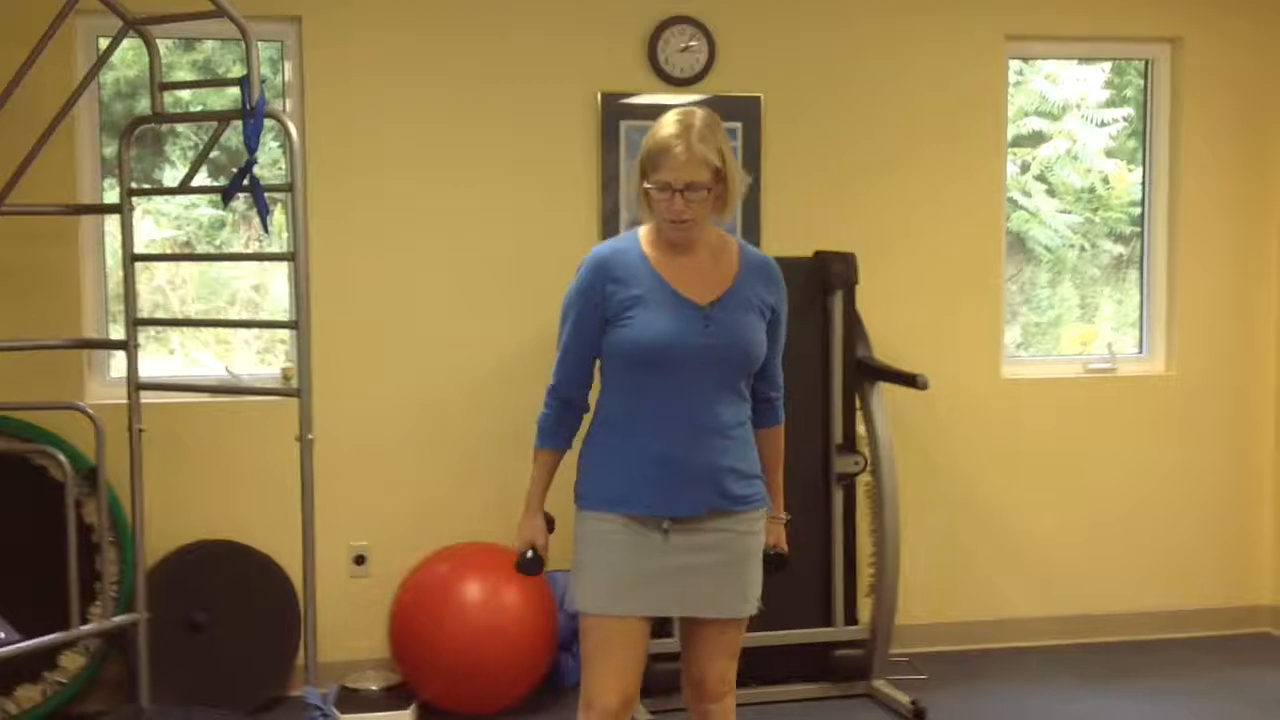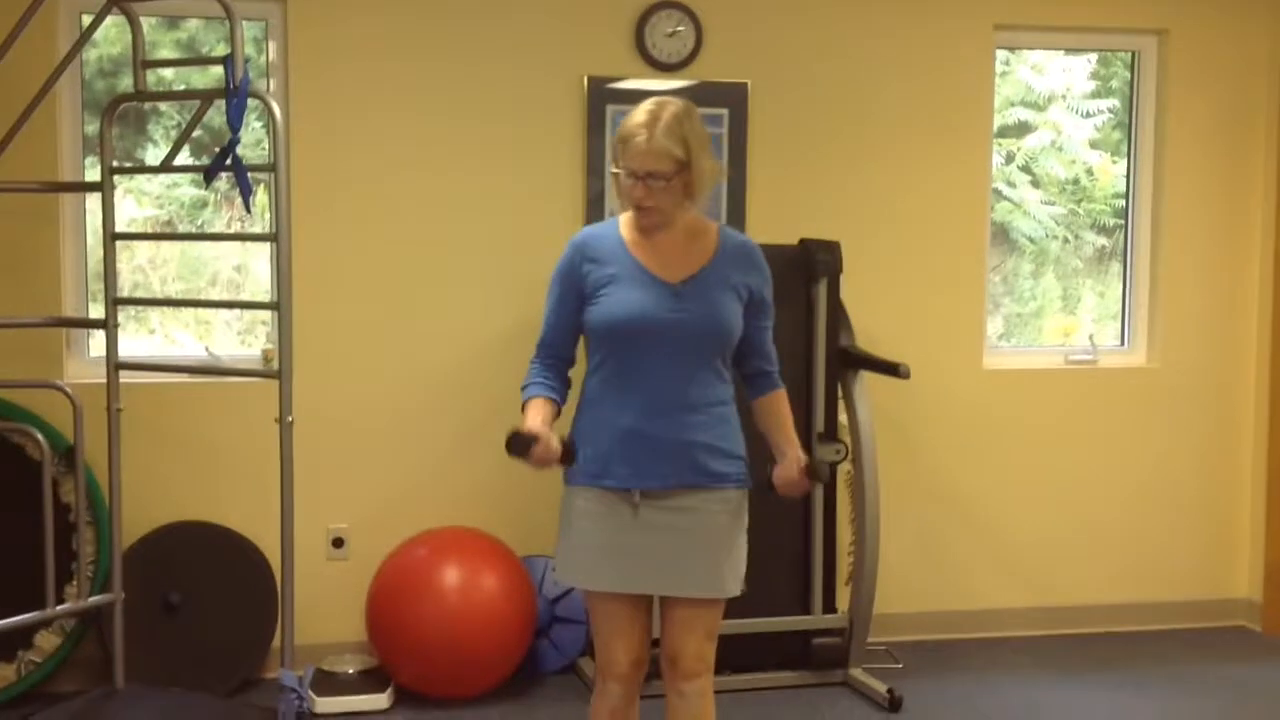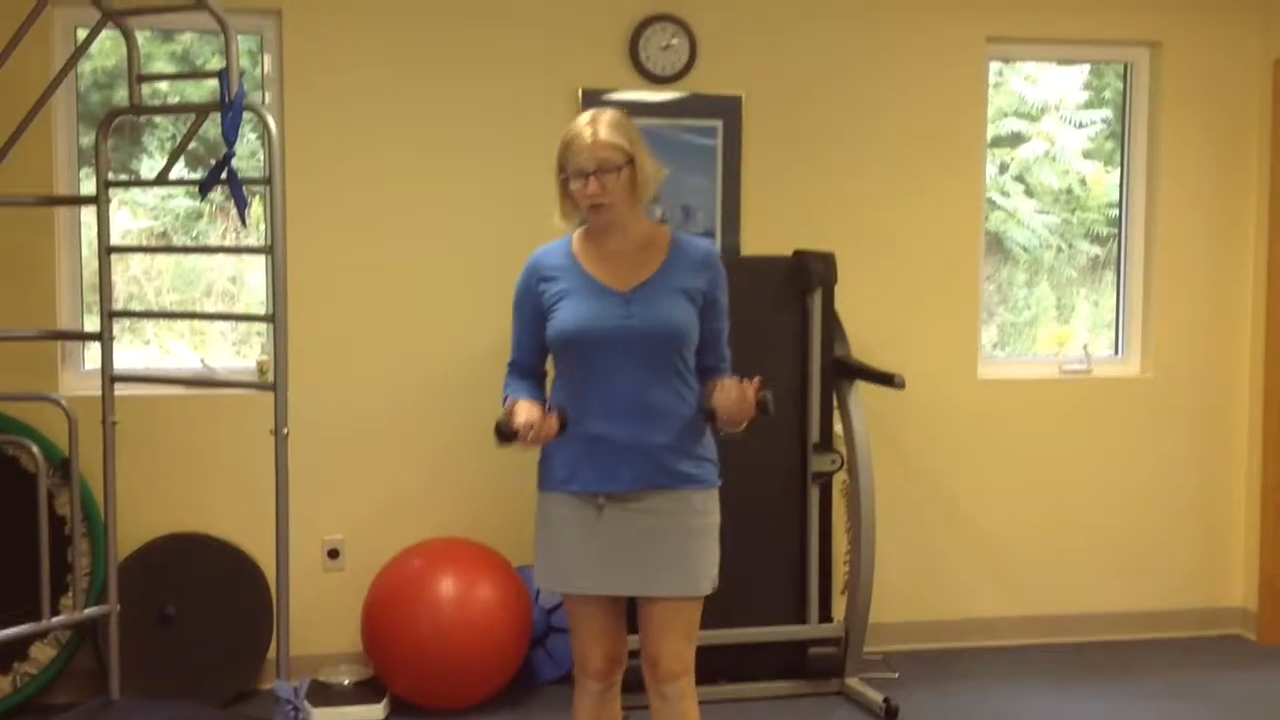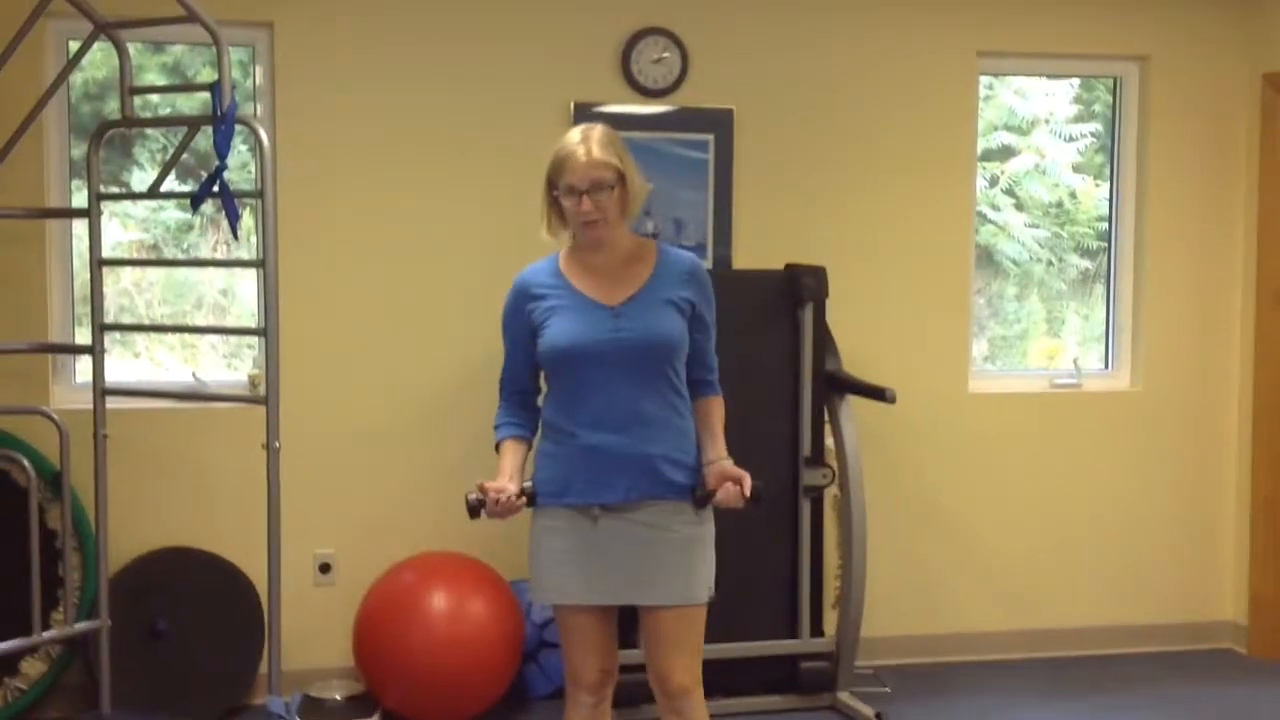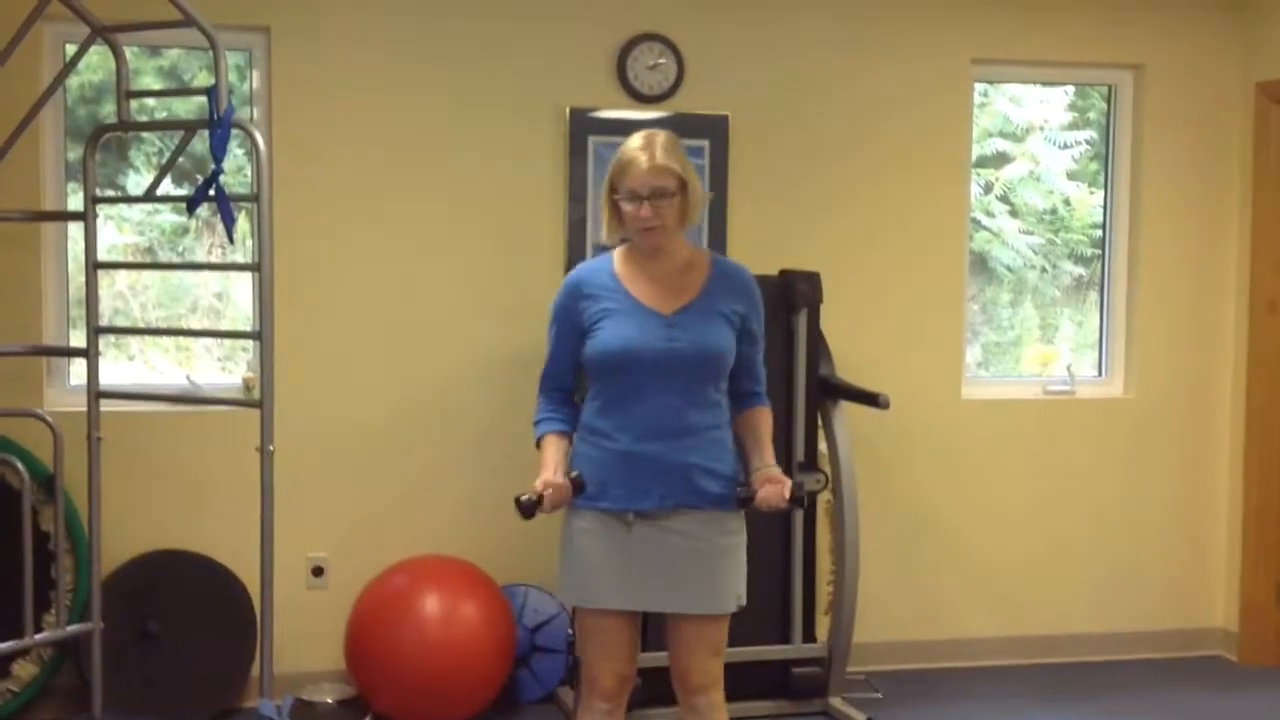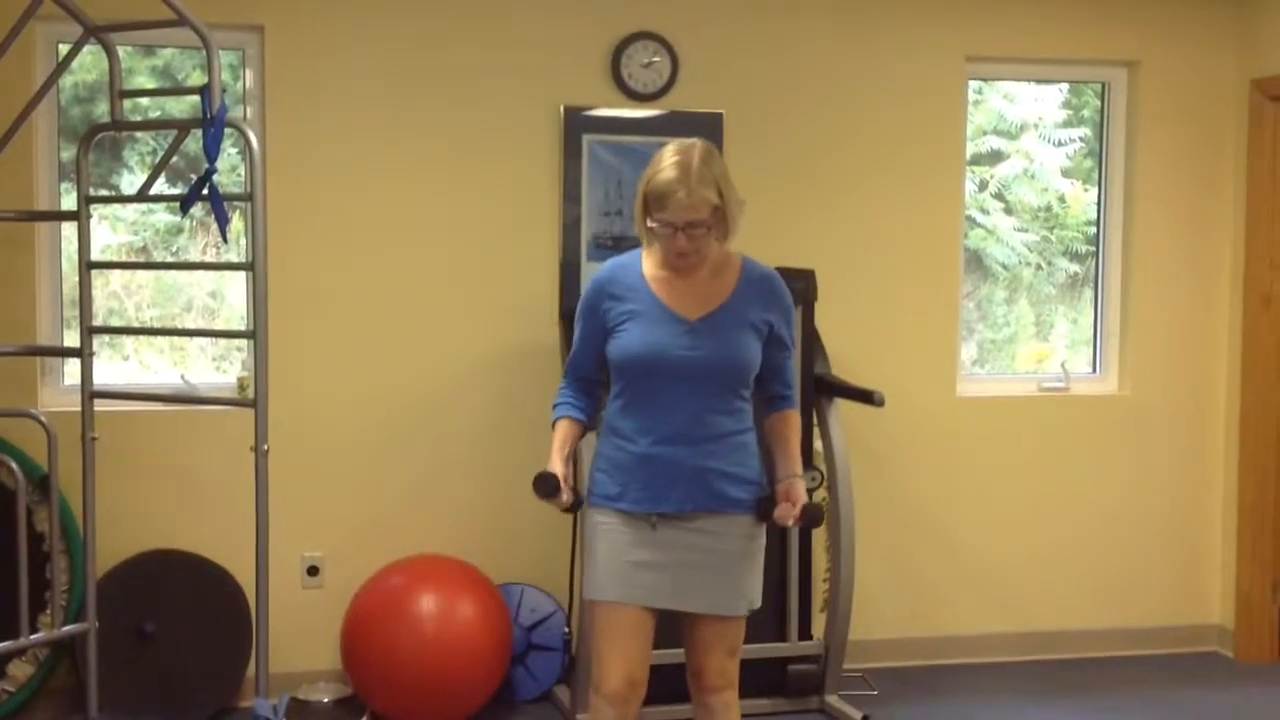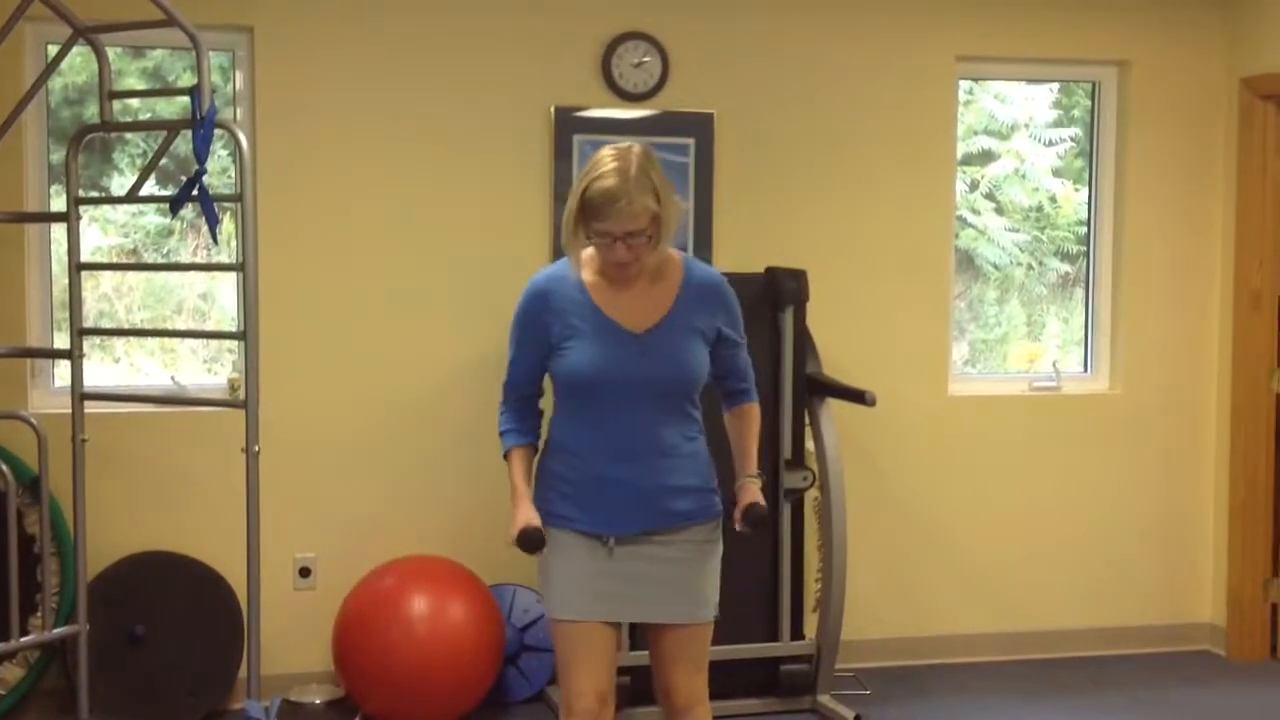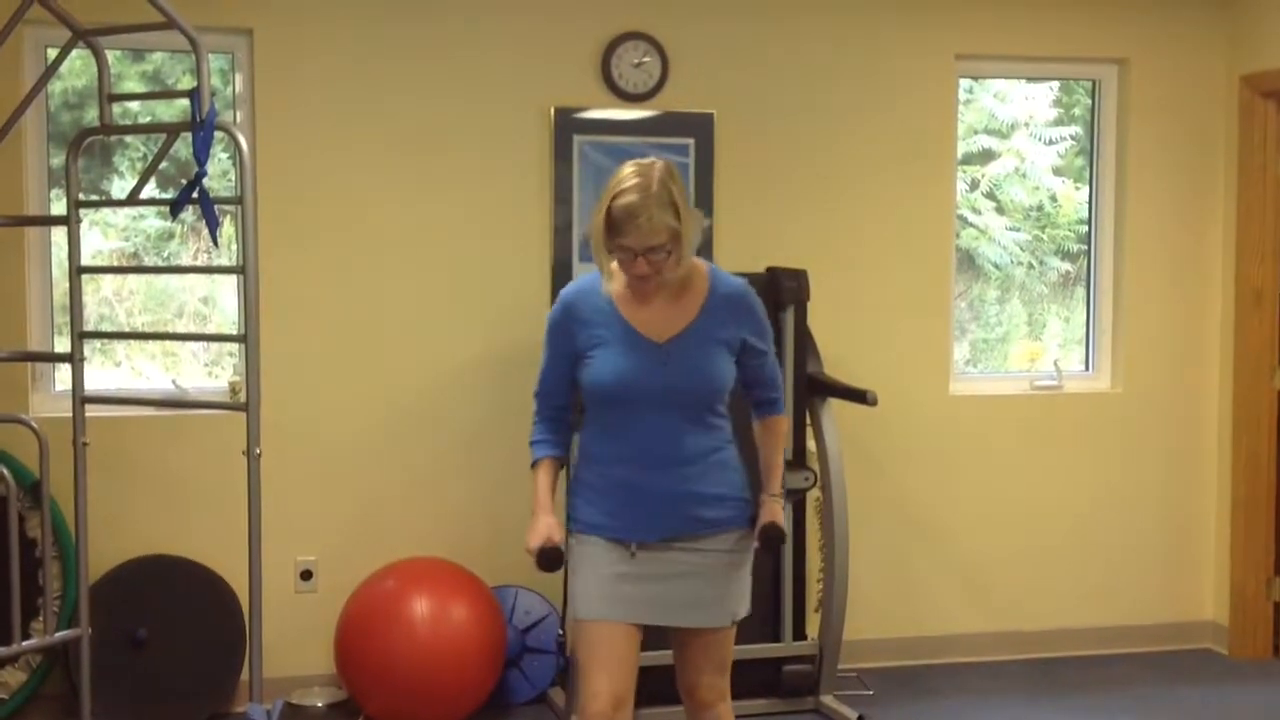
dt=0.5s
person 1, frame 1
left shoulder: (761, 276)
right shoulder: (608, 269)
left elbow: (767, 402)
right elbow: (566, 395)
left wrist: (775, 508)
right wrist: (533, 506)
left hip: (725, 515)
right hip: (622, 515)
person 1, frame 2
left shoulder: (741, 260)
right shoulder: (589, 251)
left elbow: (759, 371)
right elbow: (550, 360)
left wrist: (787, 452)
right wrist: (539, 422)
left hip: (706, 489)
right hip: (607, 487)
left knee: (689, 670)
right knee: (619, 670)
person 1, frame 3
left shoulder: (697, 262)
right shoulder: (545, 269)
left elbow: (714, 368)
right elbow: (523, 371)
left wrist: (729, 405)
right wrist: (526, 411)
left hip: (676, 489)
right hip: (579, 492)
right knee: (596, 669)
person 1, frame 4
left shoulder: (684, 274)
right shoulder: (533, 288)
left elbow: (703, 382)
right elbow: (517, 400)
left wrist: (716, 458)
right wrist: (509, 476)
left hip: (669, 501)
right hip: (571, 507)
person 1, frame 5
left shoulder: (734, 287)
right shoulder: (585, 287)
left elbow: (748, 394)
right elbow: (556, 395)
left wrist: (763, 464)
right wrist: (552, 468)
left hip: (704, 509)
right hip: (605, 509)
person 1, frame 6
left shoulder: (763, 291)
right shoulder: (611, 284)
left elbow: (779, 396)
right elbow: (580, 385)
left wrist: (790, 474)
right wrist: (559, 456)
left hip: (725, 511)
right hip: (625, 509)
person 1, frame 7
left shoulder: (707, 292)
right shoulder: (549, 294)
left elbow: (738, 389)
right elbow: (518, 403)
left wrist: (748, 477)
right wrist: (522, 496)
left hip: (681, 525)
right hip: (580, 527)
person 1, frame 8
left shoulder: (734, 302)
right shoulder: (578, 305)
left elbow: (769, 400)
right elbow: (552, 415)
left wrist: (773, 492)
right wrist: (543, 507)
left hip: (710, 531)
right hip: (607, 532)
